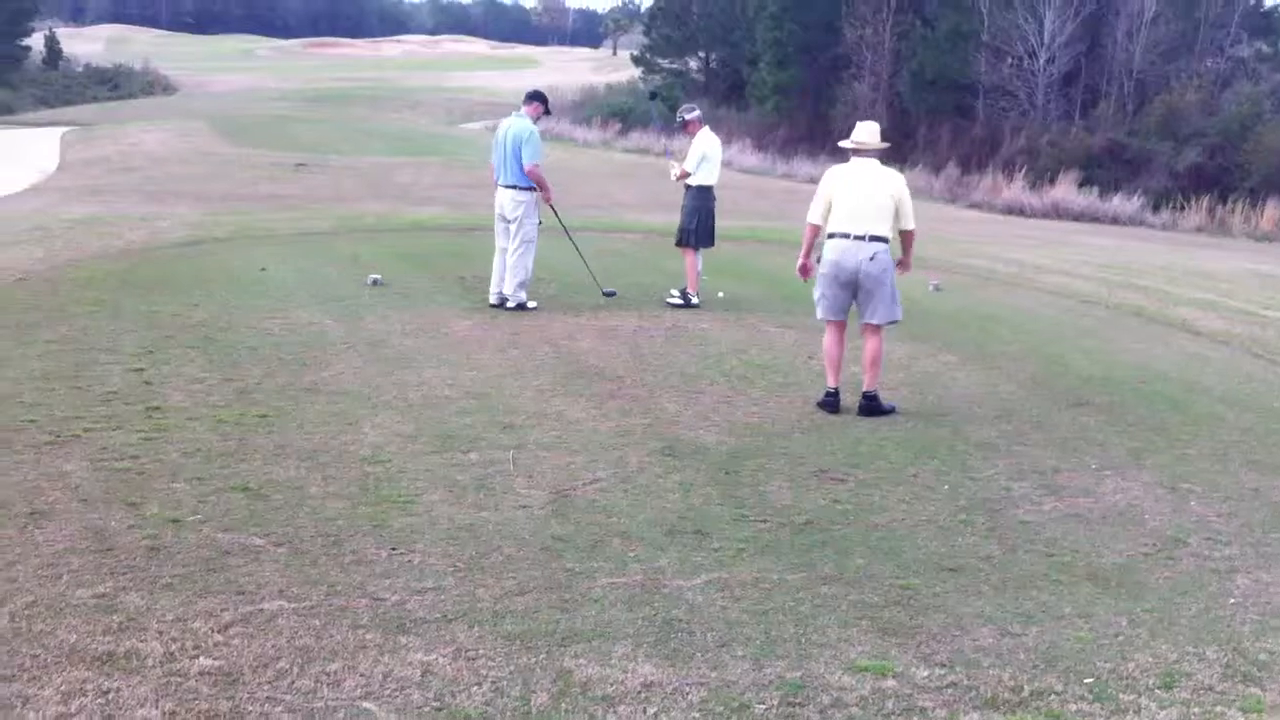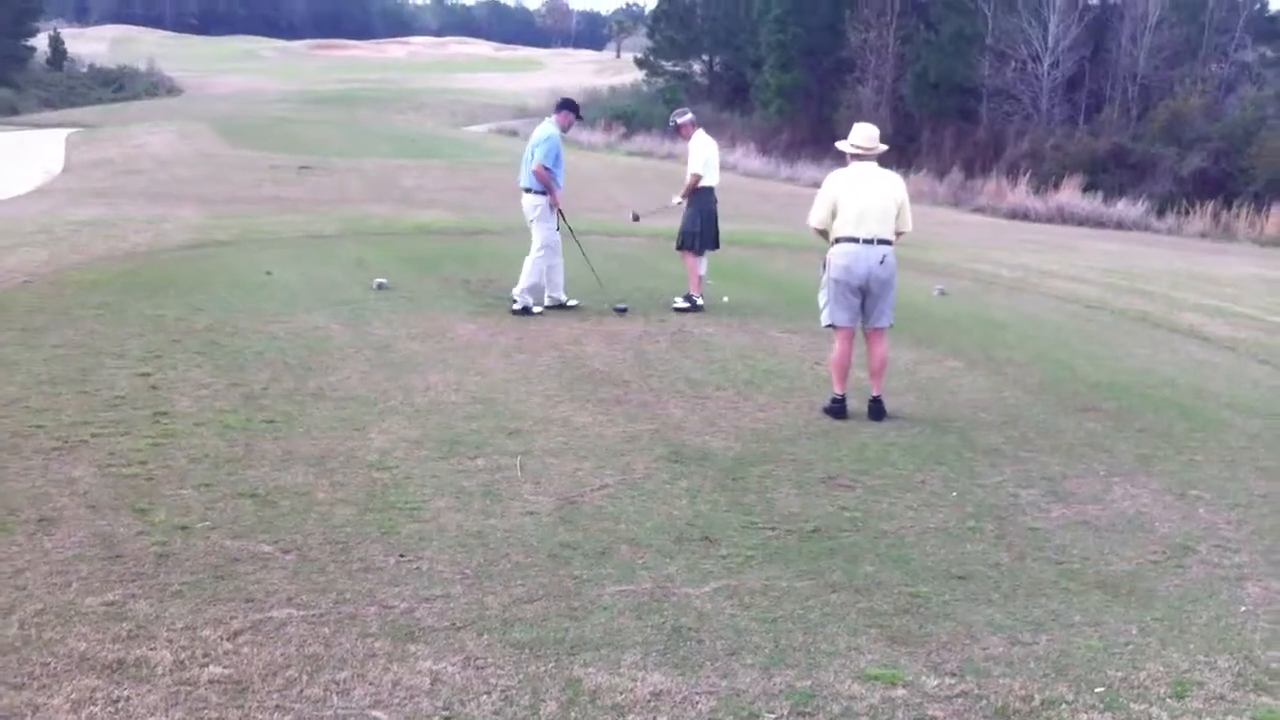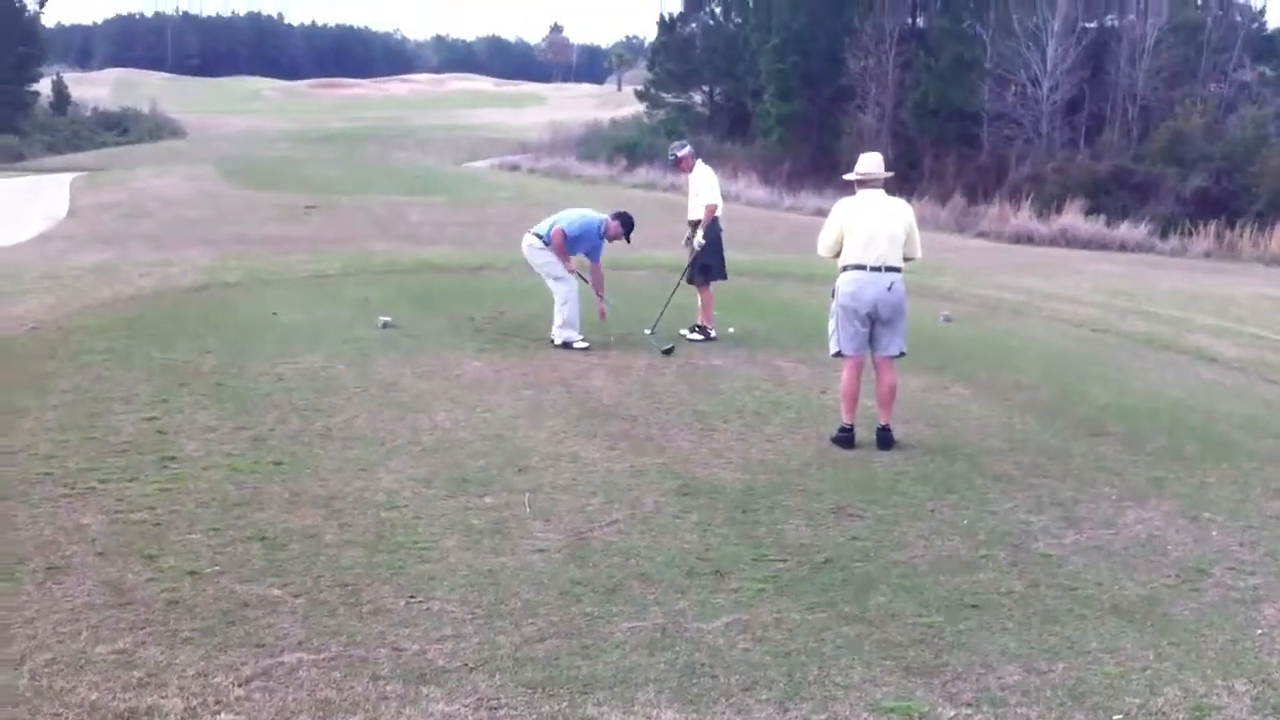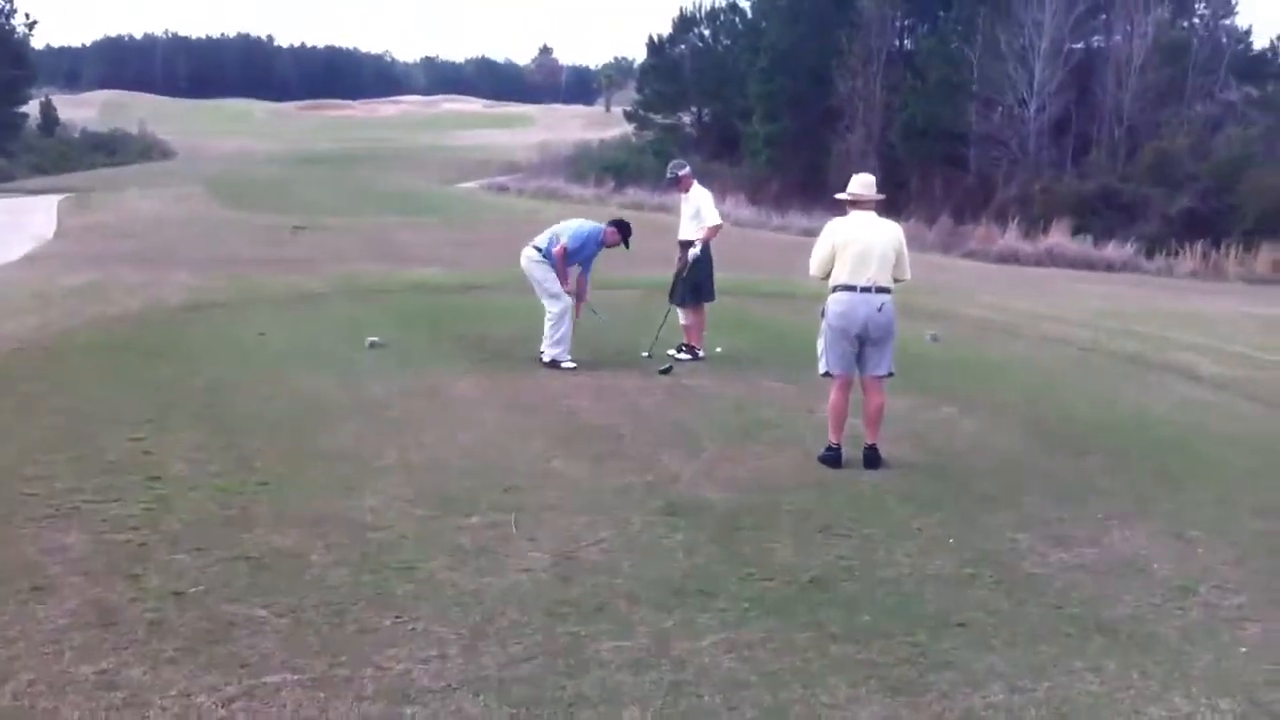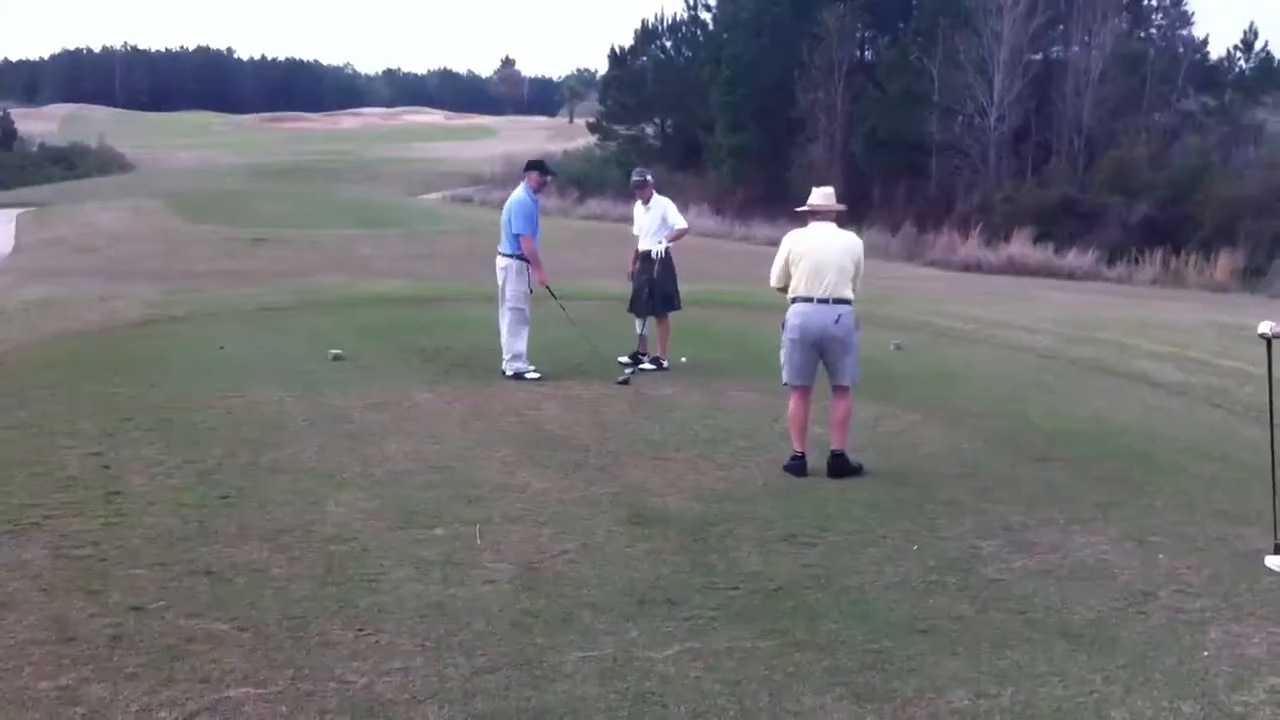
dt=0.7s
person 1, frame 1
left shoulder: (835, 173)
right shoulder: (893, 178)
left elbow: (815, 220)
right elbow: (907, 226)
left wrist: (805, 256)
right wrist: (906, 255)
left hip: (838, 251)
right hip: (875, 254)
left knee: (834, 326)
right knee: (872, 330)
left ankle: (831, 393)
right ankle: (869, 397)
person 1, frame 2
left shoulder: (838, 178)
right shoulder: (895, 181)
left elbow: (817, 222)
right elbow: (902, 228)
left wrist: (832, 236)
left hip: (846, 256)
right hip: (882, 259)
left knee: (844, 333)
right knee: (877, 334)
left ankle: (838, 400)
right ankle: (876, 400)
person 1, frame 3
left shoulder: (845, 206)
right shoulder: (902, 208)
left elbow: (826, 249)
right elbow: (912, 253)
left hip: (854, 284)
right hip: (891, 286)
left knee: (852, 362)
right knee: (886, 362)
left ankle: (847, 429)
right ankle: (885, 429)
person 1, frame 4
left shoulder: (837, 227)
right shoulder: (893, 230)
left elbow: (817, 270)
right elbow: (901, 275)
left hip: (843, 304)
right hip: (880, 306)
left knee: (840, 381)
right knee: (874, 383)
left ankle: (834, 448)
right ankle: (871, 449)
person 1, frame 5
left shoulder: (794, 238)
right shoulder: (853, 241)
left elbow: (778, 283)
right elbow: (853, 284)
left hip: (802, 316)
right hip: (840, 316)
left knee: (800, 391)
right knee: (842, 391)
left ankle: (798, 457)
right ankle: (838, 456)
person 2, frame 1
left shoulder: (701, 141)
right shoulder: (711, 138)
left elbow: (686, 173)
left wrist: (676, 174)
right wrist: (680, 168)
left hip: (697, 195)
right hip: (703, 194)
left knee: (688, 245)
right knee: (694, 246)
left ankle: (691, 295)
right ankle: (691, 288)
person 2, frame 2
left shoulder: (698, 143)
right shoulder: (705, 140)
left elbow: (696, 176)
left wrist: (682, 196)
right wrist: (686, 196)
left hip: (699, 199)
right hip: (704, 198)
left knee: (688, 248)
right knee: (698, 249)
left ankle: (695, 296)
right ankle: (696, 292)
person 2, frame 3
left shoulder: (702, 174)
right shoulder: (696, 174)
left elbow: (712, 206)
left wrist: (700, 232)
right wrist: (692, 231)
left hip: (706, 232)
right hip: (701, 231)
left knee: (702, 282)
right knee: (700, 281)
left ankle: (709, 328)
right ankle: (701, 323)
person 2, frame 4
left shoulder: (701, 195)
right shoulder: (686, 196)
left elbow: (716, 224)
left wrist: (699, 245)
left hip: (696, 253)
right hip: (686, 252)
left knee: (695, 302)
right knee: (680, 299)
left ankle: (697, 348)
right ankle: (687, 343)
person 2, frame 5
left shoulder: (664, 204)
right shoulder: (638, 207)
left elbow: (683, 228)
left wrist: (665, 241)
right wrist: (632, 263)
left hip: (660, 261)
right hip: (643, 261)
left knee: (660, 312)
right knee: (638, 309)
left ankle: (662, 358)
right ankle: (642, 352)
person 3, frame 1
left shoulder: (503, 125)
right shoulder: (529, 130)
left elbow: (494, 164)
right elbow: (531, 169)
right wrist: (546, 189)
left hip: (502, 193)
right hip: (522, 196)
left knee: (503, 247)
right knee: (521, 249)
left ankle: (497, 295)
right ankle: (515, 298)
person 3, frame 2
left shoulder: (547, 131)
right shoulder: (551, 135)
right elbow: (537, 169)
left wrist: (552, 195)
right wrist: (554, 194)
left hip: (537, 198)
right hip: (540, 199)
left knee: (552, 250)
right knee: (542, 251)
left ankle: (554, 297)
right ankle: (521, 300)
person 3, frame 3
left shoulder: (598, 236)
right shoulder: (589, 220)
left elbow: (596, 269)
right elbow: (556, 233)
left wrist: (601, 301)
right wrist: (567, 262)
left hip: (546, 246)
right hip: (536, 244)
left knee: (566, 286)
right knee: (567, 285)
left ankle: (560, 332)
right ankle: (565, 337)
person 3, frame 4
left shoulder: (596, 243)
right shoulder: (587, 231)
left elbow: (583, 277)
right elbow: (558, 251)
left wrist: (578, 307)
right wrist: (565, 282)
left hip: (542, 260)
right hip: (536, 258)
left knee: (556, 306)
right knee: (561, 305)
left ankle: (548, 351)
right ankle: (555, 356)
person 3, frame 5
left shoulder: (528, 198)
right shoulder: (522, 200)
right elbow: (525, 241)
left wrist: (535, 267)
right wrist: (539, 269)
left hip: (516, 262)
right hip: (513, 263)
left knee: (516, 316)
right knee: (515, 316)
left ankle: (514, 362)
right ankle: (515, 366)
